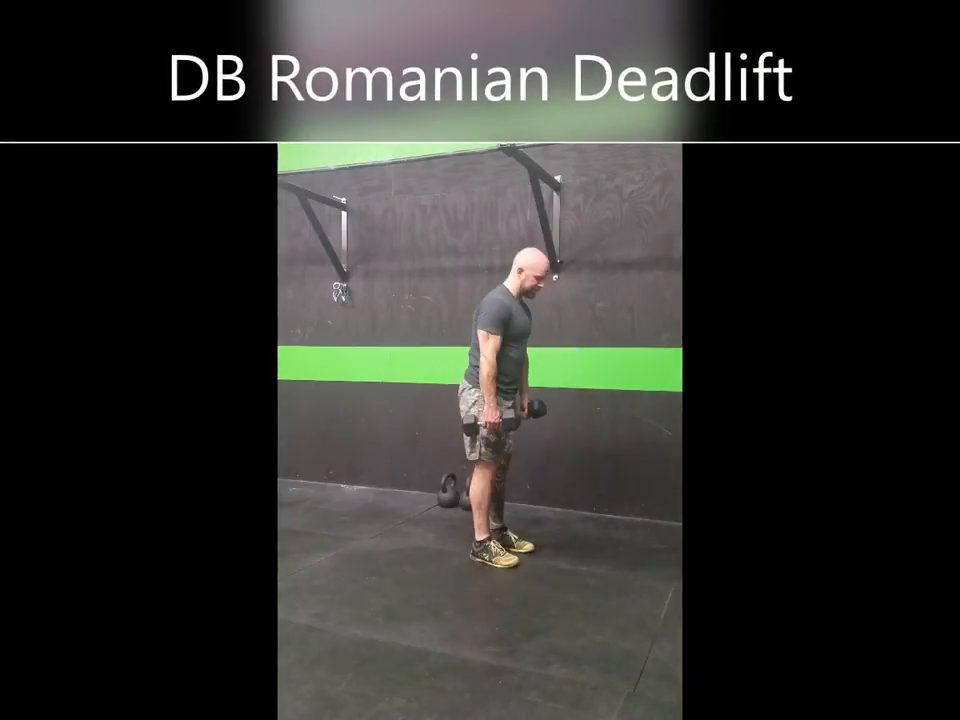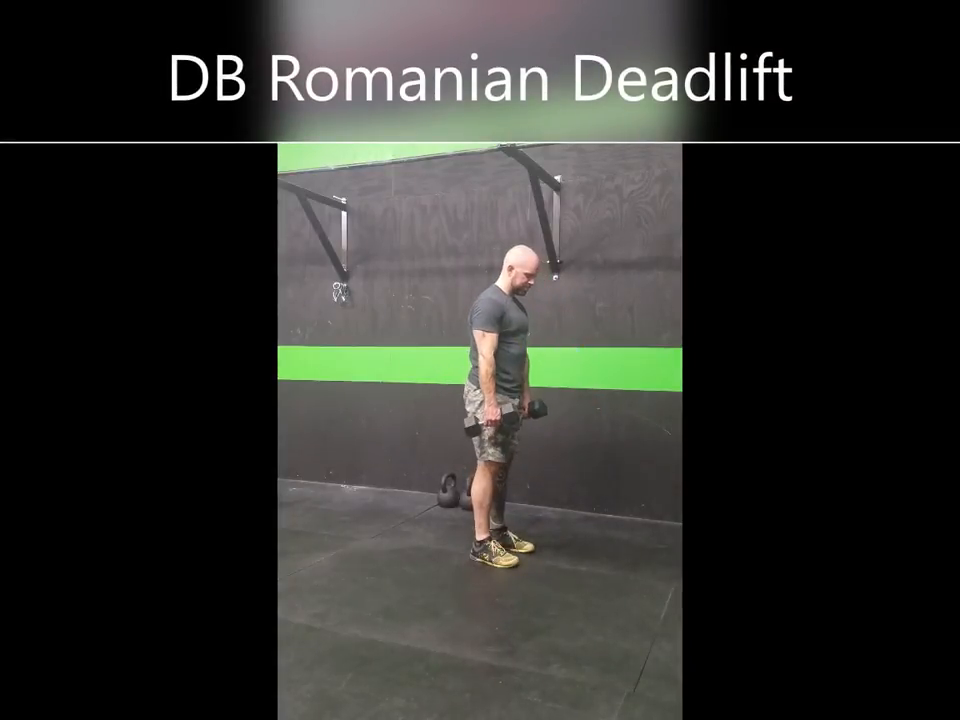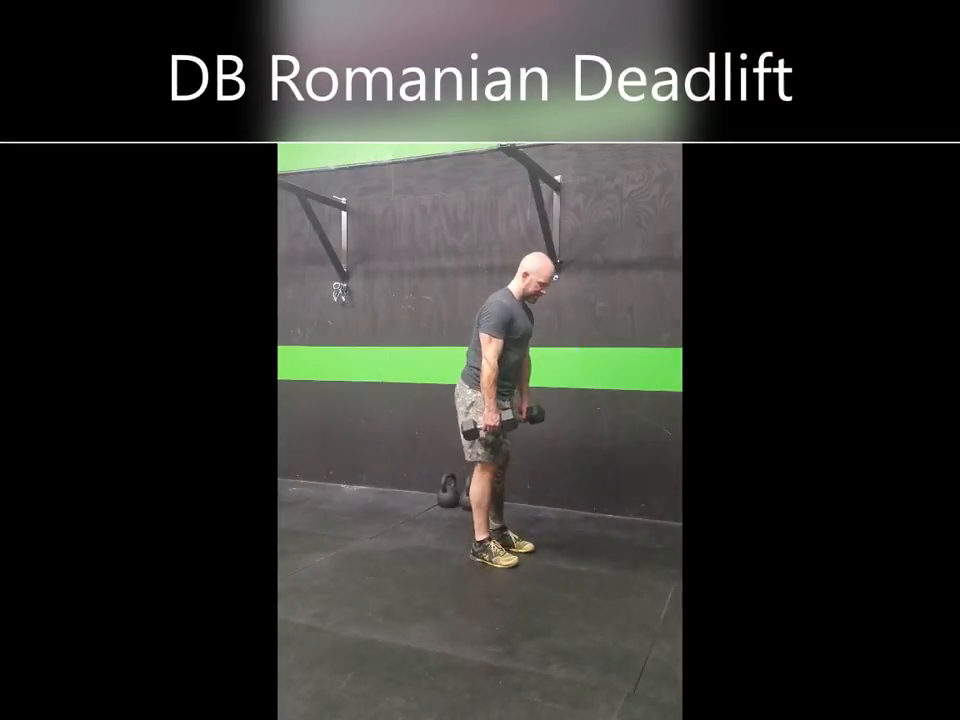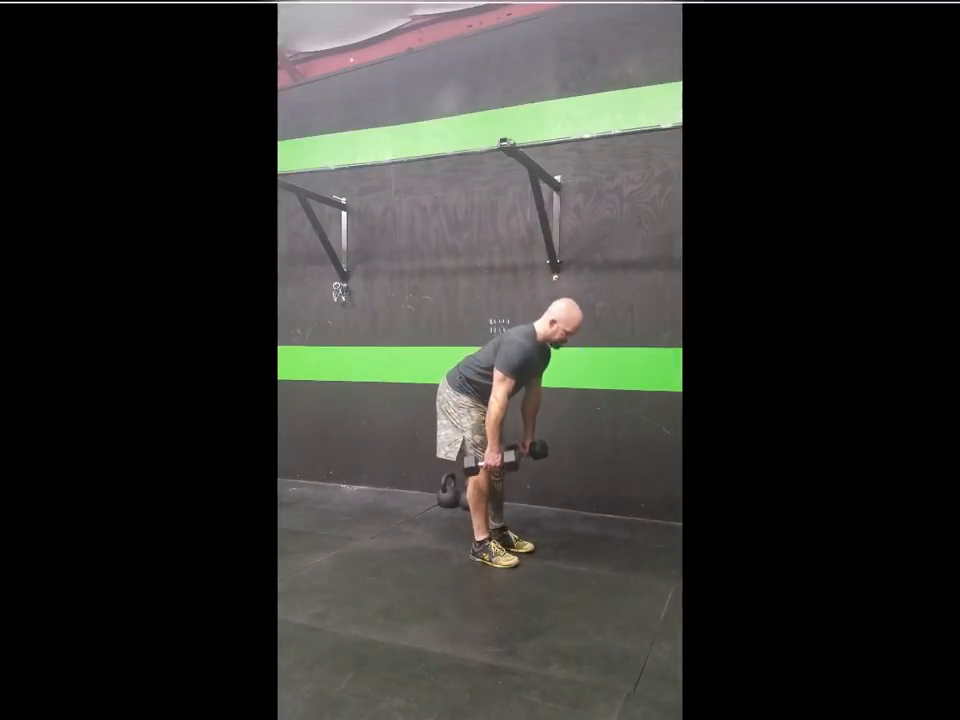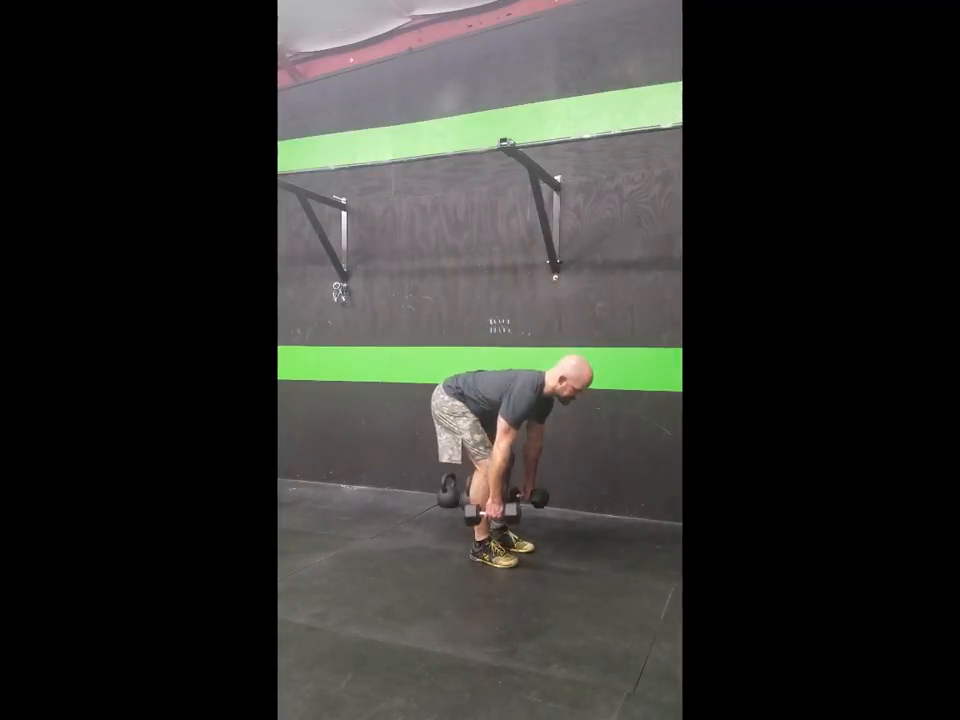
dt=0.4s
person 1, frame 1
left shoulder: (521, 306)
right shoulder: (496, 303)
right elbow: (487, 358)
left wrist: (523, 396)
right wrist: (489, 405)
left hip: (505, 397)
right hip: (482, 395)
left knee: (501, 465)
right knee: (486, 466)
left ankle: (498, 530)
right ankle: (481, 543)
person 1, frame 2
left shoulder: (515, 305)
right shoulder: (489, 303)
right elbow: (485, 357)
left wrist: (525, 394)
right wrist: (490, 404)
left hip: (509, 397)
right hip: (489, 396)
left knee: (502, 465)
right knee: (489, 466)
left ankle: (498, 530)
right ankle: (482, 543)
person 1, frame 3
left shoulder: (524, 311)
right shoulder: (499, 306)
left elbow: (523, 359)
right elbow: (489, 361)
left wrist: (524, 399)
right wrist: (489, 409)
left hip: (502, 395)
right hip: (477, 394)
left knee: (500, 463)
right knee: (485, 465)
left ankle: (498, 530)
right ankle: (481, 543)
person 1, frame 4
left shoulder: (541, 351)
right shoulder: (518, 345)
left elbow: (532, 394)
right elbow: (499, 396)
left wrist: (528, 435)
right wrist: (492, 449)
left hip: (478, 397)
right hip: (458, 394)
left knee: (497, 467)
right knee: (483, 467)
left ankle: (498, 531)
right ankle: (481, 544)
person 1, frame 5
left shoulder: (543, 396)
right shoulder: (525, 392)
left elbow: (534, 441)
right elbow: (502, 446)
left wrist: (529, 483)
right wrist: (494, 500)
left hip: (471, 404)
right hip: (450, 401)
left knee: (506, 461)
right knee: (486, 463)
left ankle: (499, 531)
right ankle: (482, 545)
